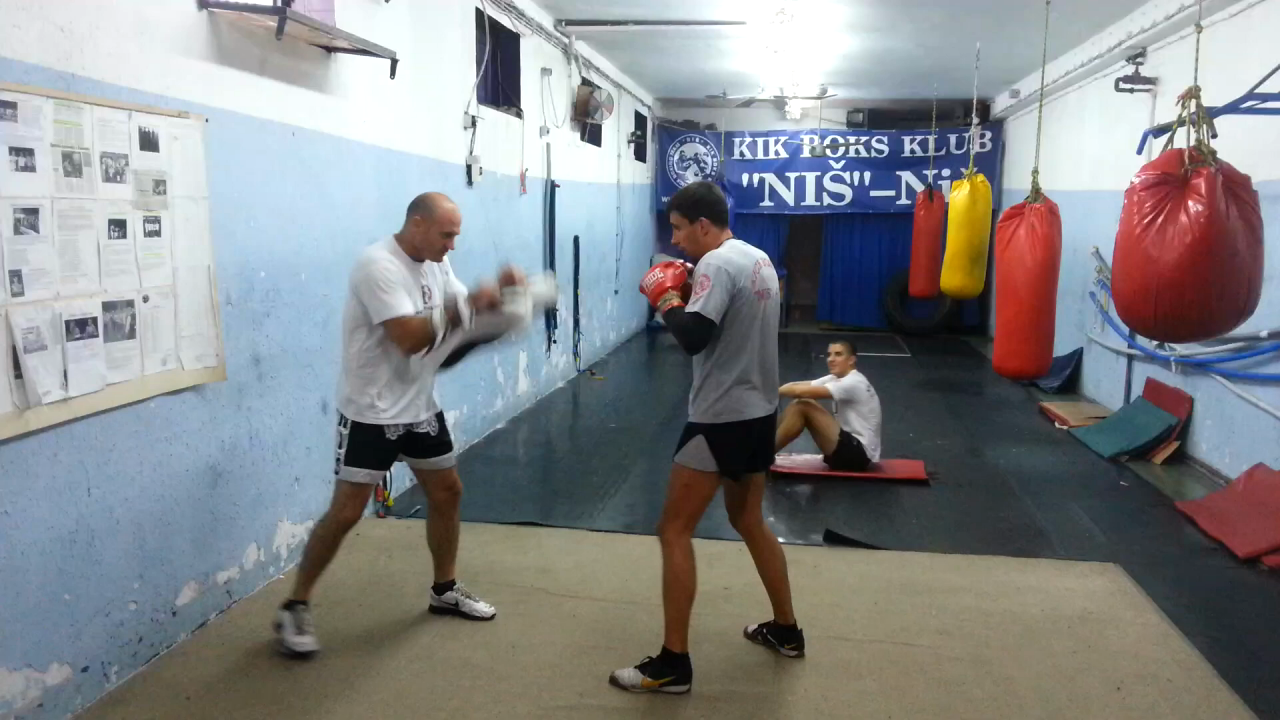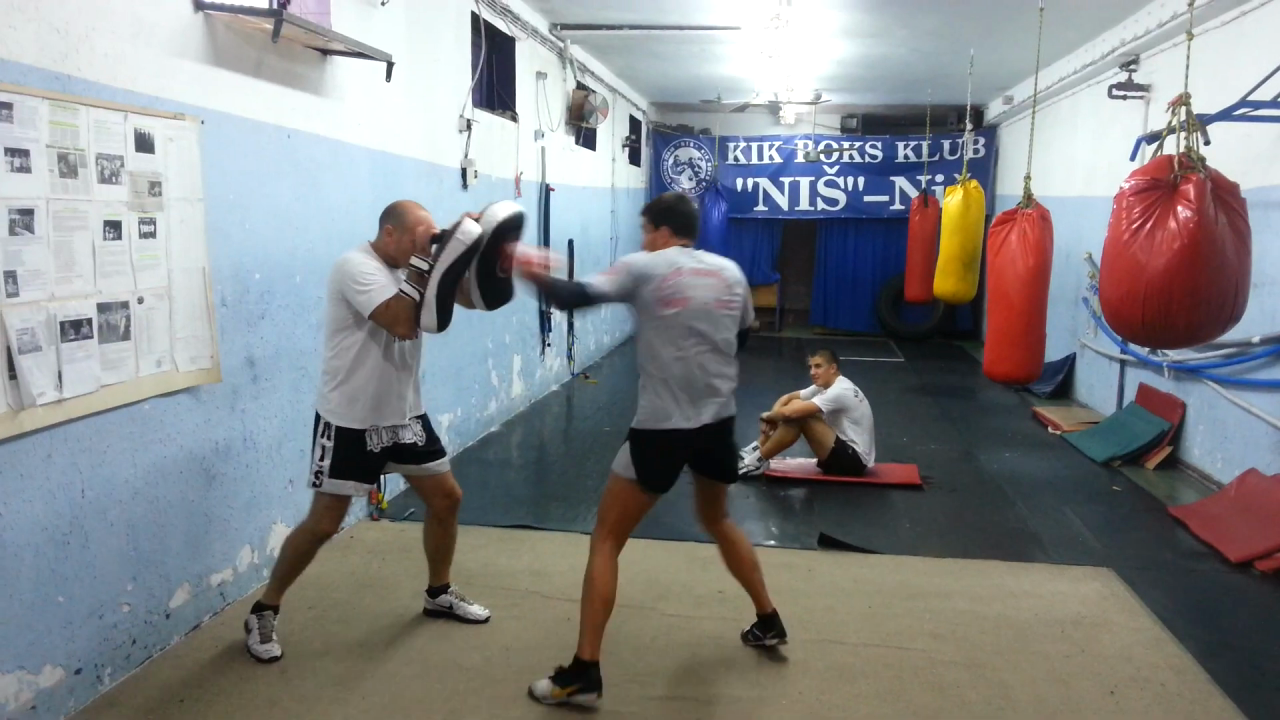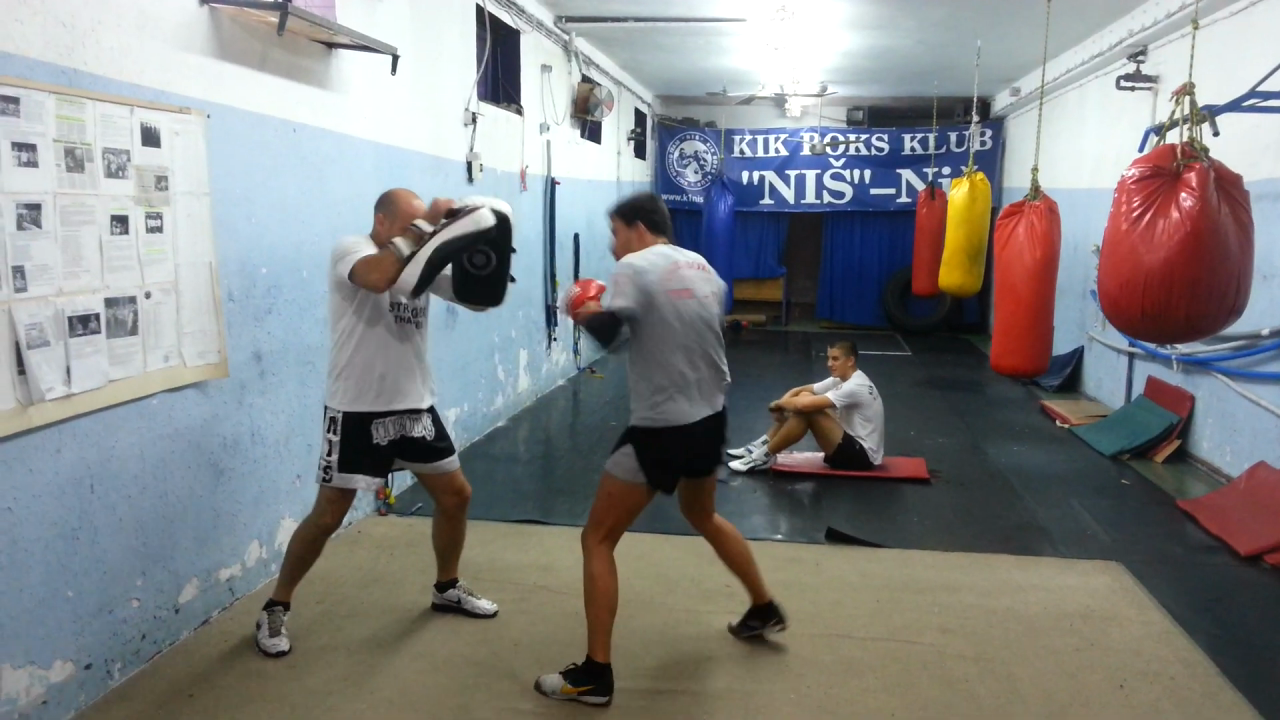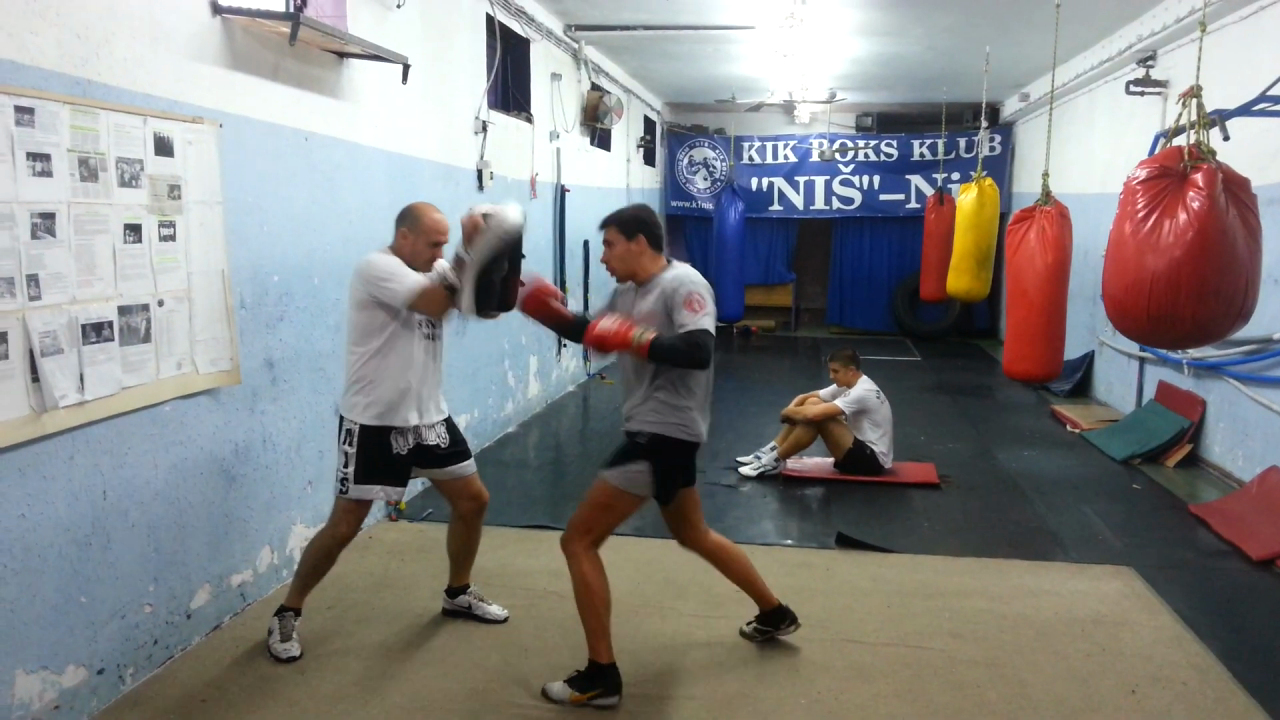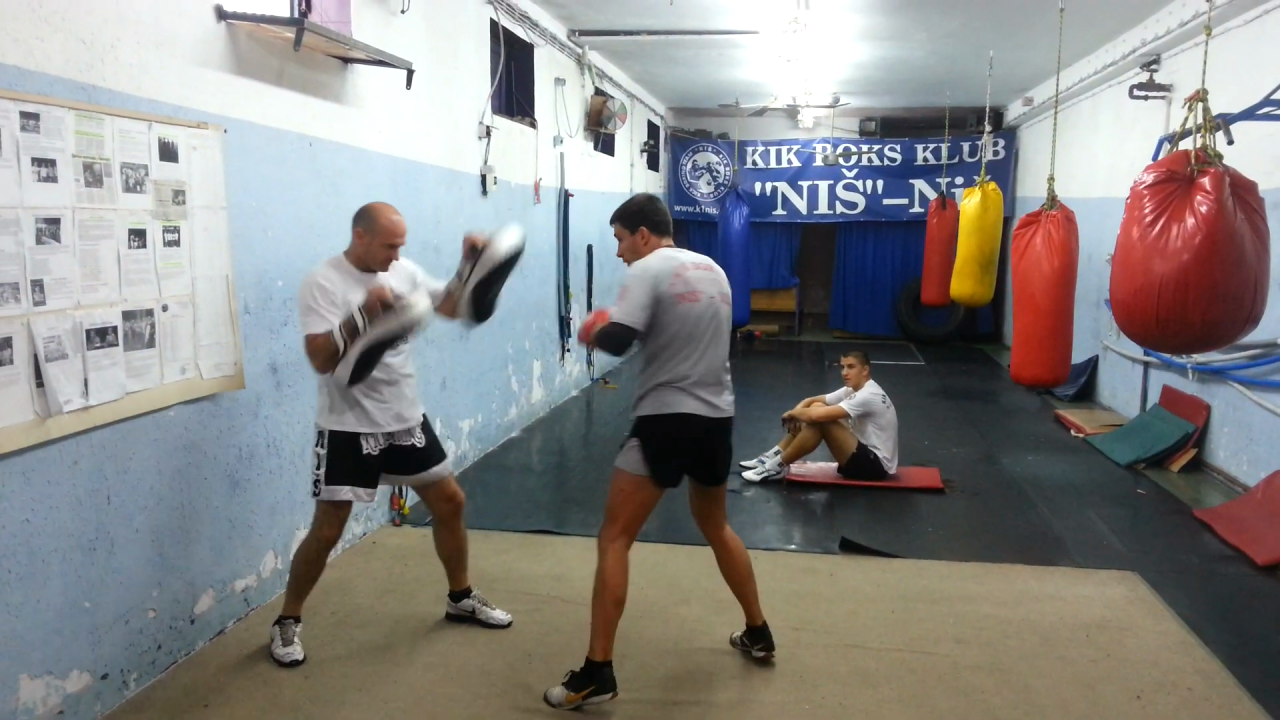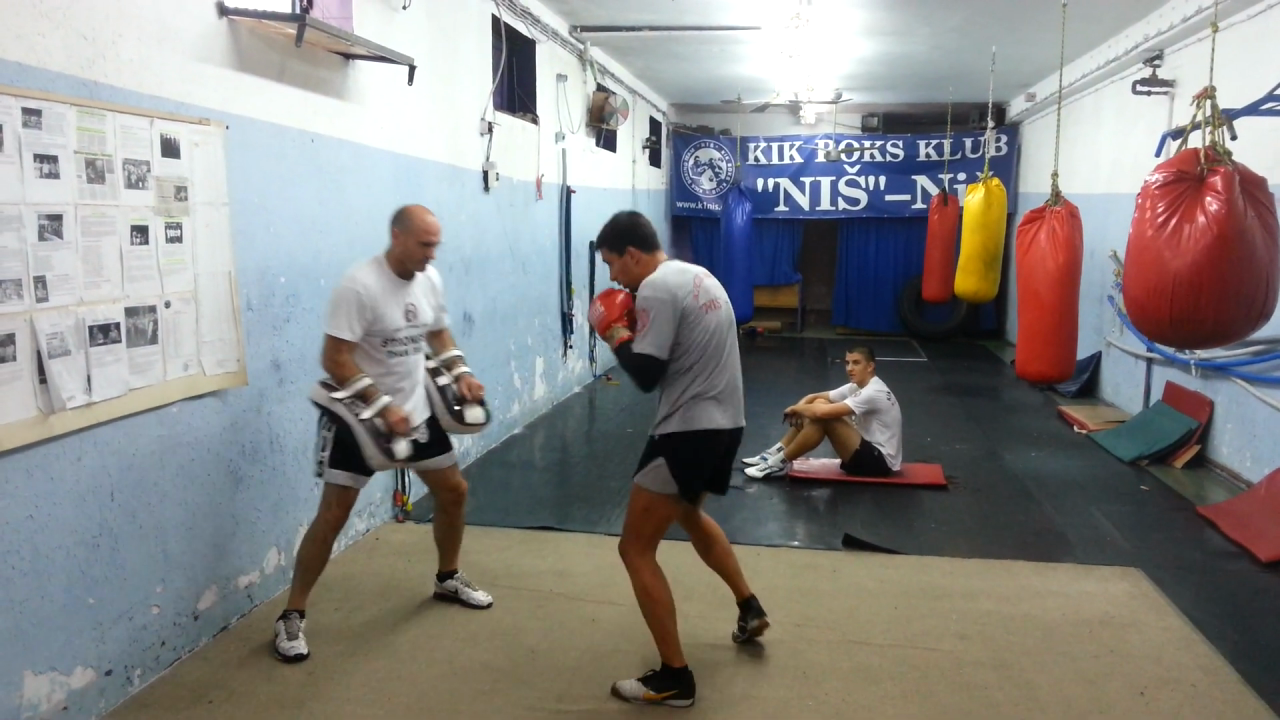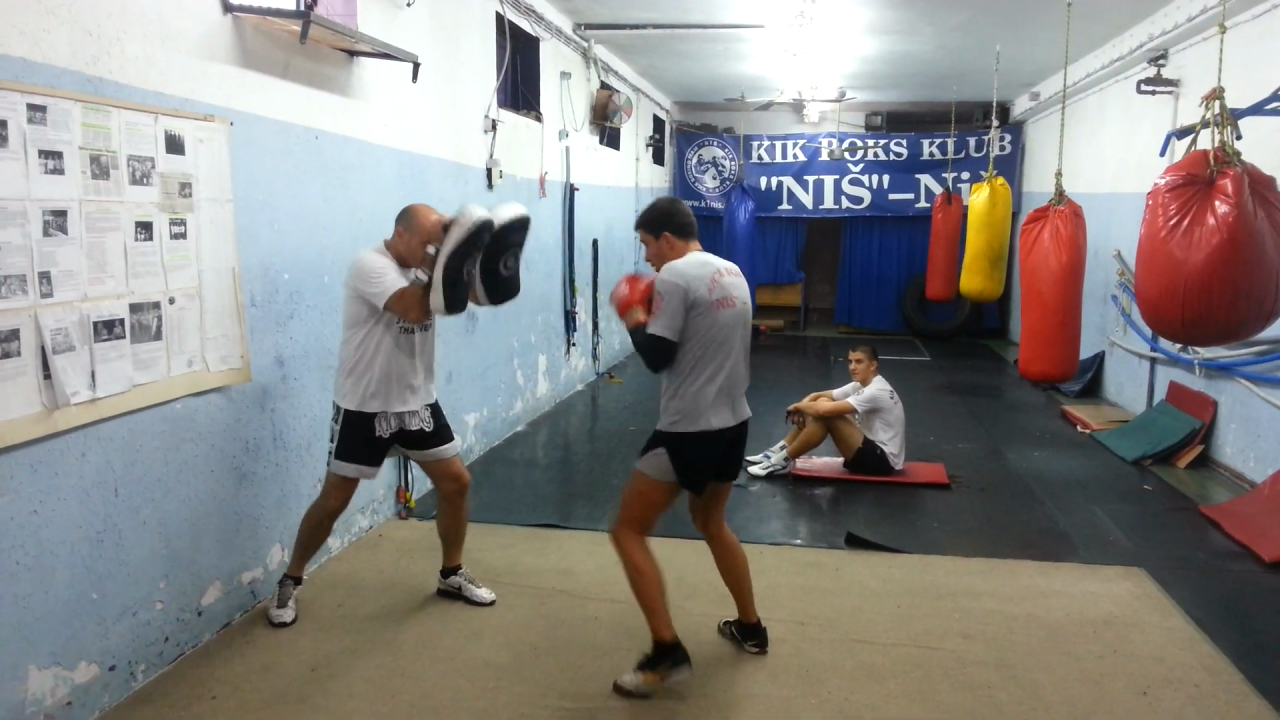
dt=0.4s
person 1, frame 1
left shoulder: (717, 263)
right shoulder: (758, 258)
left elbow: (694, 336)
left wrist: (664, 298)
right wrist: (686, 288)
left hip: (721, 420)
right hip: (760, 412)
left knee: (674, 530)
right knee: (750, 521)
left ankle: (673, 662)
right ankle: (786, 629)
person 1, frame 2
left shoulder: (642, 267)
right shoulder: (731, 272)
left elbow: (578, 297)
left wrist: (536, 270)
left hip: (662, 428)
right hip: (717, 422)
left knee: (605, 540)
right knee: (719, 525)
left ankle: (584, 671)
right ankle: (768, 622)
person 1, frame 3
left shoulder: (635, 269)
right shoulder: (705, 269)
left elbow: (607, 331)
left wrist: (590, 310)
left hip: (662, 427)
right hip: (709, 418)
left knee: (597, 539)
right knee: (705, 518)
left ankle: (594, 675)
right ankle: (764, 609)
person 1, frame 4
left shoulder: (682, 283)
right shoulder: (628, 290)
left elbow: (697, 353)
right elbow: (596, 332)
left wrist: (634, 342)
right wrist: (554, 311)
left hip: (660, 439)
right hip: (676, 434)
left knee: (577, 543)
right knee: (694, 536)
left ankle: (602, 675)
right ankle: (775, 612)
person 1, frame 5
left shoulder: (646, 271)
right shoulder: (712, 270)
left elbow: (620, 339)
left wrist: (596, 333)
left hip: (665, 420)
right hip: (716, 419)
left knee: (614, 539)
right knee: (716, 528)
left ankle: (596, 671)
right ankle: (758, 633)
person 1, frame 6
left shoulder: (657, 289)
right shoulder: (698, 275)
left elbow: (646, 373)
left wrist: (612, 334)
right wrist: (635, 324)
left hip: (688, 432)
right hip: (727, 425)
left knee: (636, 550)
right knee: (691, 514)
left ankle: (674, 676)
right ankle: (748, 607)
person 1, frame 7
left shoulder: (676, 275)
right shoulder: (731, 272)
left elbow: (657, 357)
left wrist: (634, 318)
right wrist: (652, 321)
left hip: (687, 428)
right hip: (733, 422)
left knee: (627, 530)
right knee: (710, 522)
left ankle: (668, 650)
right ankle: (749, 627)
person 2, frame 1
left shoulder: (430, 267)
right shoulder: (378, 265)
left elbow: (447, 324)
right elbow: (407, 339)
left wrist: (498, 292)
right wrist: (469, 308)
left hip: (418, 404)
right hip: (370, 409)
left knee: (446, 493)
right knee: (347, 511)
left ankle: (445, 590)
right ankle: (296, 605)
person 2, frame 2
left shoulder: (410, 268)
right shoulder: (356, 267)
left elbow: (475, 296)
right elbow: (403, 325)
left wrist: (471, 248)
right wrist: (422, 263)
left hip: (402, 414)
right hip: (348, 420)
left knee: (446, 497)
right knee: (323, 523)
left ankle: (439, 594)
right ankle: (264, 612)
person 2, frame 3
right shoulder: (352, 249)
right elbow: (376, 278)
right wrist: (422, 229)
left hip: (415, 407)
right hip: (358, 411)
left knee: (456, 495)
right knee: (327, 516)
left ankle: (447, 588)
right ankle: (275, 608)
person 2, frame 4
left shoulder: (433, 270)
right shoulder: (378, 267)
right elbow: (435, 304)
right wrist: (468, 250)
left hip: (427, 415)
right hip: (375, 422)
left knee: (473, 500)
right knee: (343, 528)
left ankle: (458, 594)
right ankle: (288, 613)
person 2, frame 5
left shoulder: (403, 272)
right shoulder: (322, 284)
left elbow: (451, 306)
right elbow: (320, 355)
left wrist: (473, 262)
right wrist: (363, 312)
left hip: (405, 418)
right hip: (348, 427)
left knee: (450, 502)
right knee: (326, 531)
left ankle: (462, 599)
right ankle: (287, 622)
person 2, frame 6
left shoulder: (430, 279)
right shoulder: (358, 285)
left elbow: (438, 335)
right elbow: (334, 360)
left wrist: (461, 376)
right wrist: (380, 408)
left hip: (412, 412)
left knee: (453, 491)
right knee: (332, 515)
left ankle: (448, 578)
right ankle: (292, 615)
person 2, frame 7
left shoulder: (433, 261)
right shoulder: (369, 265)
left elbow: (482, 293)
right elbow: (416, 309)
left wrist: (493, 250)
right wrist: (435, 252)
left hip: (417, 402)
right hip: (364, 407)
left knee: (455, 483)
right knee: (334, 500)
left ankle: (452, 575)
right ankle: (290, 581)
